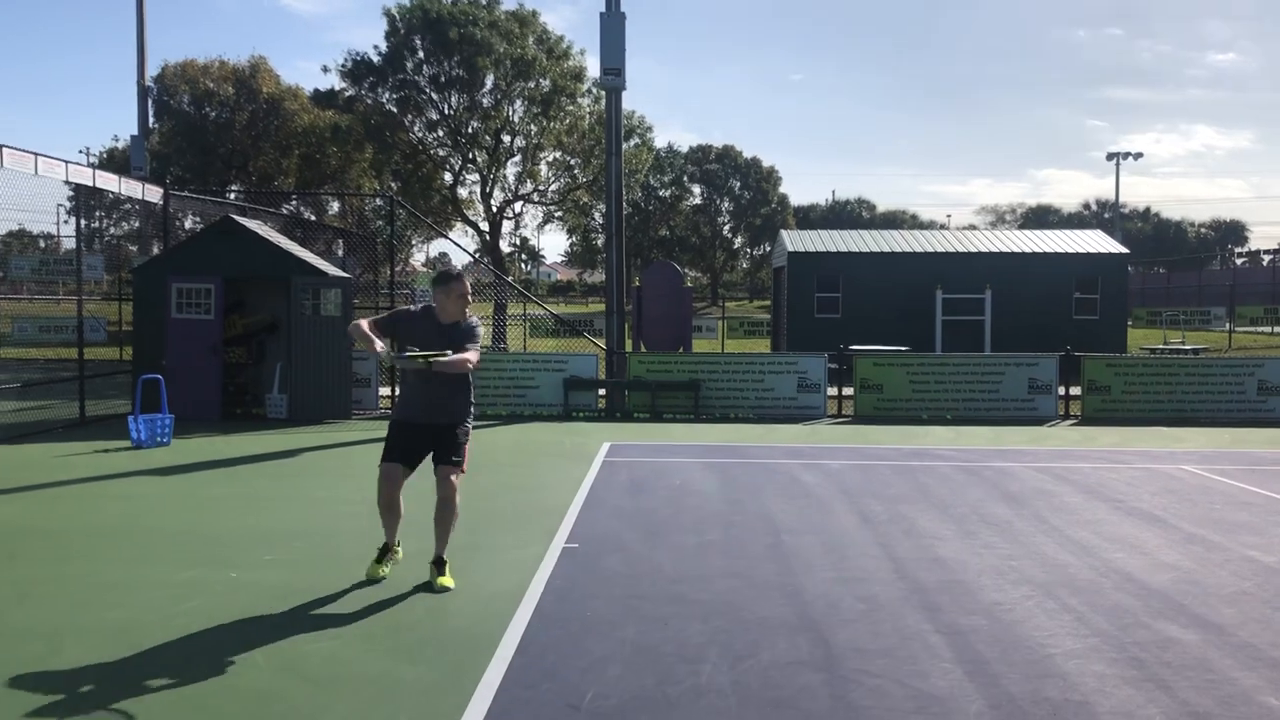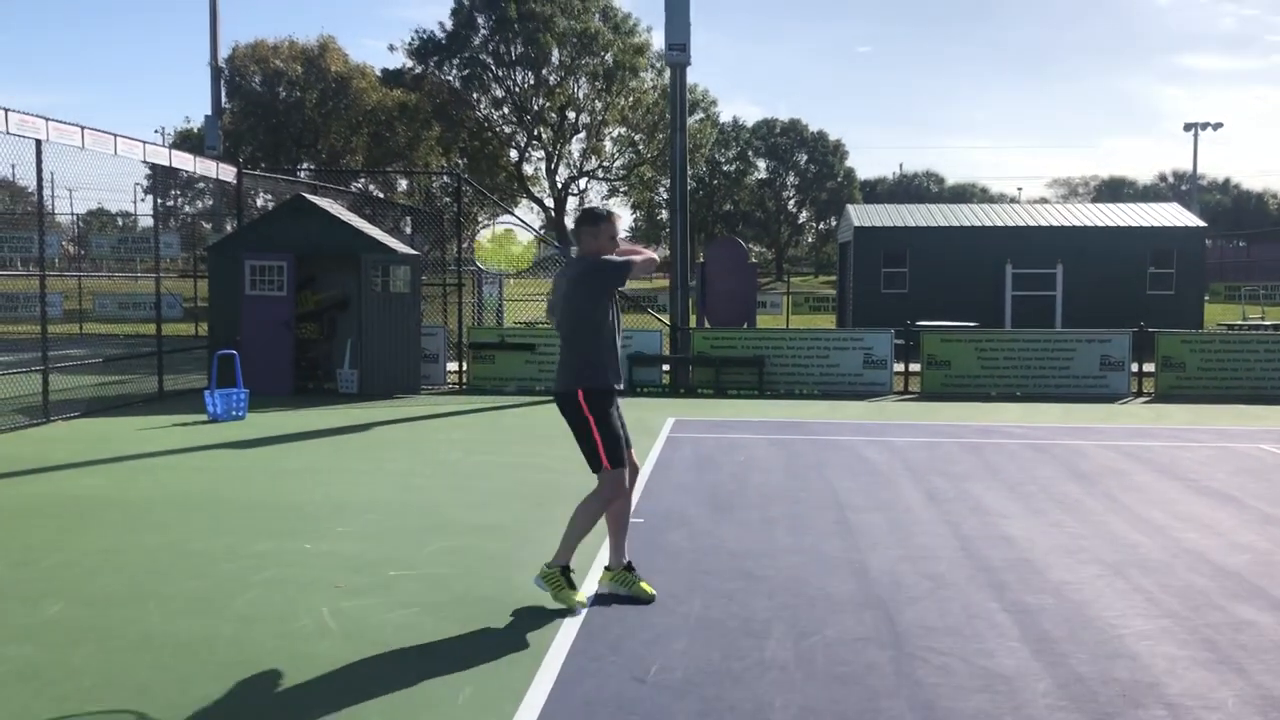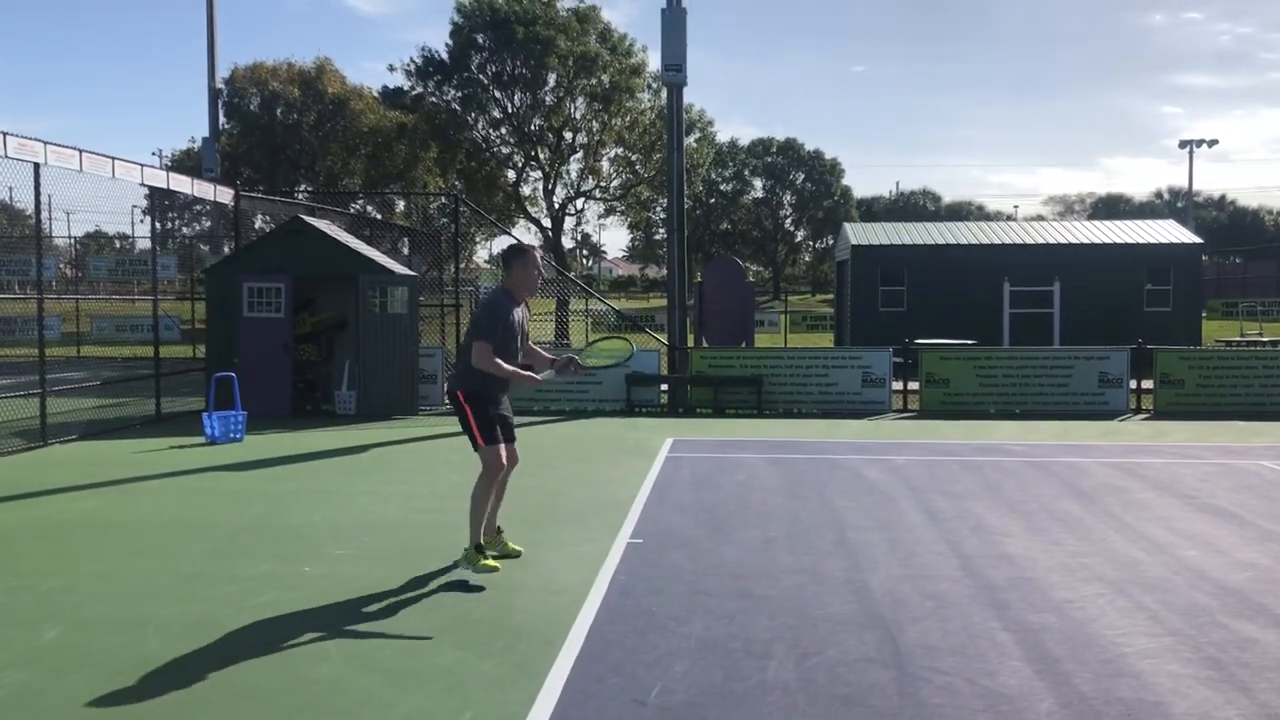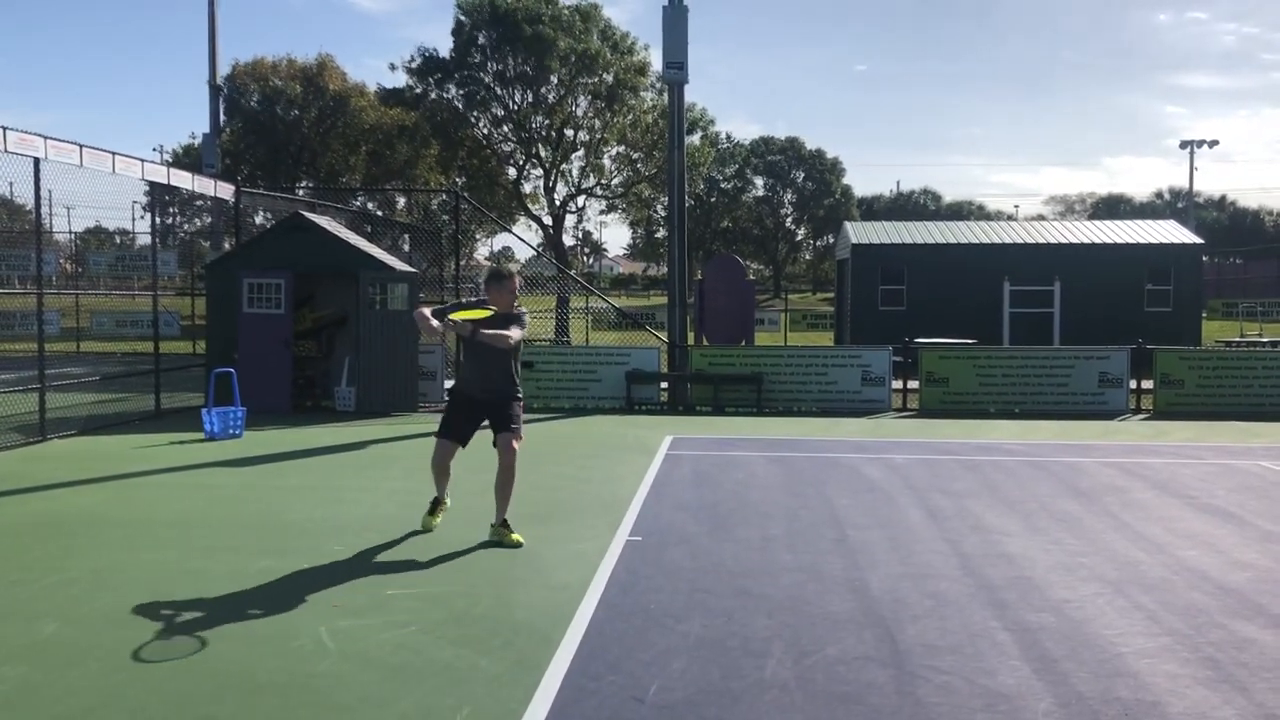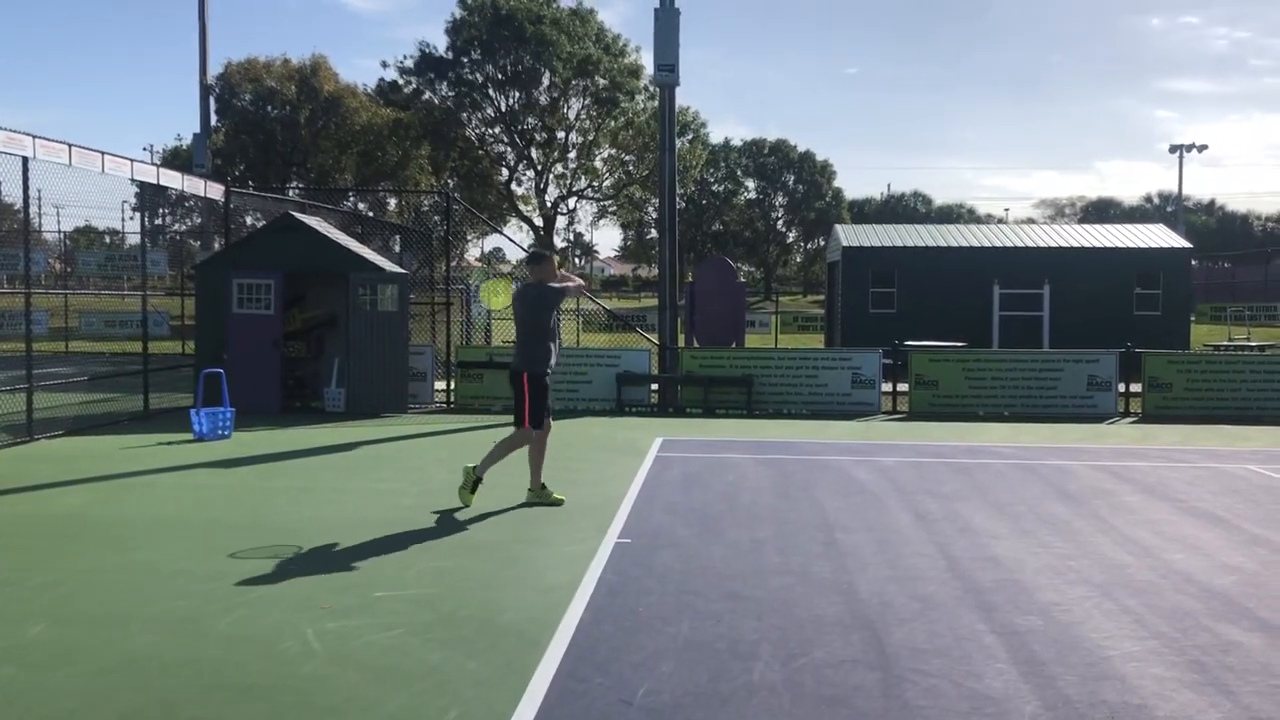
dt=1s
person 1, frame 1
left shoulder: (471, 328)
right shoulder: (411, 317)
left elbow: (468, 360)
right elbow: (358, 326)
left wrist: (426, 364)
right wrist: (372, 340)
left hip: (452, 419)
right hip: (410, 417)
left knee: (448, 484)
right knee: (387, 484)
left ankle: (440, 562)
right ankle: (391, 546)
person 1, frame 2
left shoulder: (568, 274)
right shoulder: (593, 268)
left elbow: (552, 314)
right elbow: (650, 261)
right wrist: (623, 252)
left hip: (595, 389)
right hip: (585, 391)
left knee: (629, 471)
right knee: (612, 486)
left ankle: (617, 569)
right ankle: (556, 568)
person 1, frame 3
left shoulder: (520, 306)
right shoulder: (496, 305)
left elbow: (523, 349)
right elbow: (480, 358)
left wrist: (555, 361)
right wrist: (521, 376)
left hip: (495, 392)
right hip: (470, 391)
left knee: (508, 461)
right knee: (496, 464)
left ankle: (490, 533)
right ankle: (474, 550)
person 1, frame 4
left shoulder: (518, 316)
right shoulder: (467, 308)
left elbow: (509, 339)
right elbow: (421, 312)
left wrist: (470, 332)
right wrist: (430, 324)
left hip: (505, 396)
right hip: (466, 393)
left knee: (509, 452)
right knee: (441, 456)
left ankle: (499, 524)
right ankle: (441, 499)
person 1, frame 5
left shoulder: (525, 292)
right shoulder: (541, 292)
right elbow: (577, 286)
right wrist: (567, 278)
left hip: (538, 371)
right hip: (528, 373)
left knee: (543, 428)
right knee: (525, 435)
left ankle: (536, 489)
right ankle: (476, 473)
